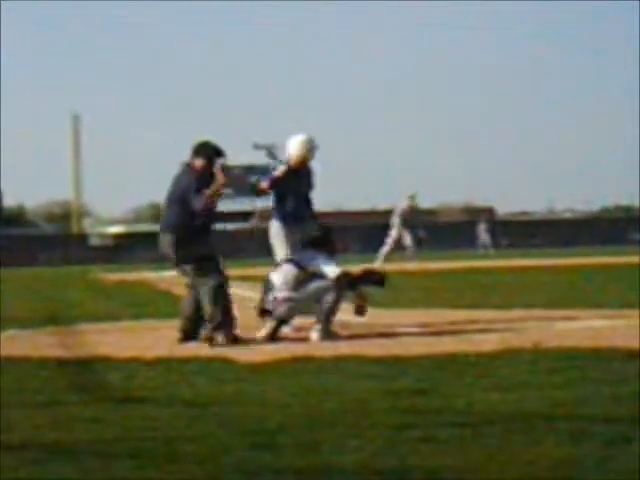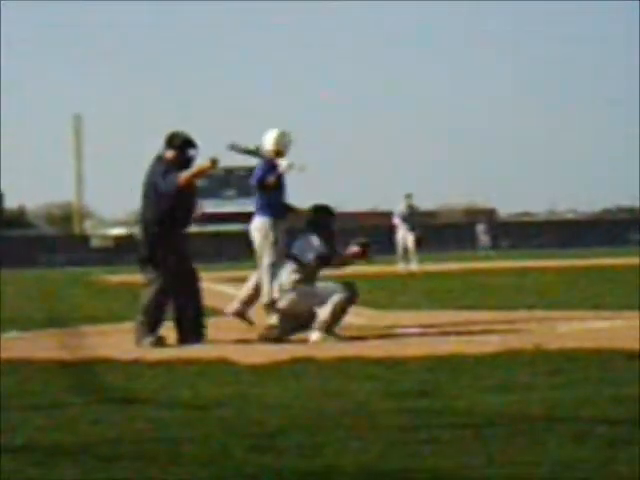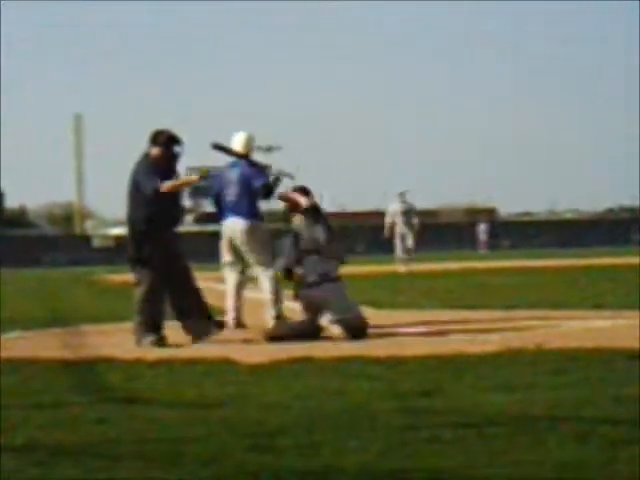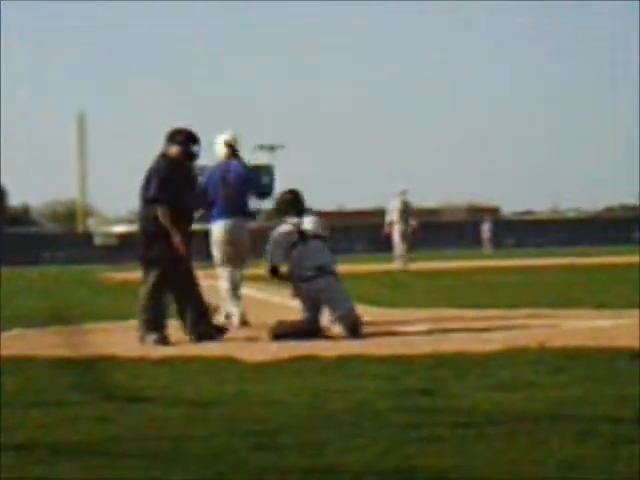
dt=0.4s
person 1, frame 1
left shoulder: (185, 176)
right shoulder: (194, 178)
right elbow: (201, 204)
right wrist: (218, 185)
left hip: (177, 238)
right hip: (184, 239)
left knee: (197, 282)
right knee: (213, 279)
left ankle: (190, 331)
right ankle: (217, 330)
person 1, frame 2
left shoulder: (171, 170)
right shoulder: (161, 170)
right elbow: (177, 182)
right wrist: (200, 169)
left hip: (172, 235)
right hip: (157, 236)
left knee: (187, 283)
right knee: (159, 285)
left ankle: (190, 332)
right ankle: (146, 332)
person 1, frame 3
left shoulder: (163, 168)
right shoulder: (145, 169)
left elbow: (170, 190)
right elbow: (160, 188)
right wrist: (188, 181)
left hip: (164, 234)
right hip: (147, 236)
left knee: (181, 280)
right knee: (150, 285)
left ankle: (199, 325)
right ankle: (146, 332)
person 1, frame 4
left shoulder: (181, 169)
right shoulder: (161, 168)
right elbow: (158, 205)
left wrist: (181, 234)
right wrist: (175, 234)
left hip: (177, 234)
right hip: (160, 236)
left knee: (186, 283)
right knee: (157, 284)
left ankle: (200, 328)
right ankle: (150, 330)
person 2, frame 1
left shoulder: (306, 171)
right shoulder: (279, 171)
right elbow: (260, 191)
left wrist: (312, 219)
right wrist: (276, 176)
left hip: (302, 226)
right hip: (282, 226)
person 2, frame 2
left shoulder: (275, 165)
right shoulder: (266, 165)
right elbow: (261, 186)
left wrist: (290, 209)
right wrist: (280, 172)
left hip: (273, 222)
right hip: (267, 223)
left knee: (266, 269)
right knee: (270, 268)
left ankle: (239, 306)
person 2, frame 3
left shoulder: (221, 172)
right shoulder: (254, 168)
left elbow: (217, 201)
right elbow: (266, 193)
right wrist: (276, 178)
left hip: (227, 224)
right hip: (247, 225)
left knee: (233, 272)
right knee: (266, 269)
left ankle: (233, 317)
right ankle: (274, 315)
person 2, frame 4
left shoulder: (210, 174)
right shoulder: (245, 170)
left hip: (219, 225)
right hip: (240, 223)
left knee: (225, 273)
right knee: (237, 271)
left ankle: (236, 315)
right ankle: (232, 313)
person 3, frame 1
left shoulder: (302, 255)
right shoulder: (319, 258)
right elbow: (344, 278)
left hip: (270, 305)
right hip: (281, 301)
right knee: (334, 285)
left ankle: (272, 326)
right ankle: (321, 330)
person 3, frame 2
left shoulder: (311, 240)
right shoulder: (313, 241)
left elbow: (333, 260)
right elbow: (318, 261)
left wrist: (352, 254)
right wrist: (350, 254)
left hip: (285, 295)
right hip: (291, 292)
left knee: (308, 316)
right knee: (346, 291)
left ankle: (274, 330)
right ankle: (321, 330)
person 3, frame 3
left shoulder: (291, 239)
right shoulder: (308, 220)
left elbow: (285, 271)
left hip: (306, 288)
right hip: (326, 285)
left knee: (312, 327)
right knee: (359, 328)
left ankle: (278, 332)
right ankle: (332, 319)
person 3, frame 4
left shoulder: (278, 234)
right shoulder: (314, 221)
left elbow: (273, 270)
left hip: (302, 285)
right hip: (326, 279)
left knee: (312, 325)
right knee: (353, 328)
left ankle: (281, 329)
